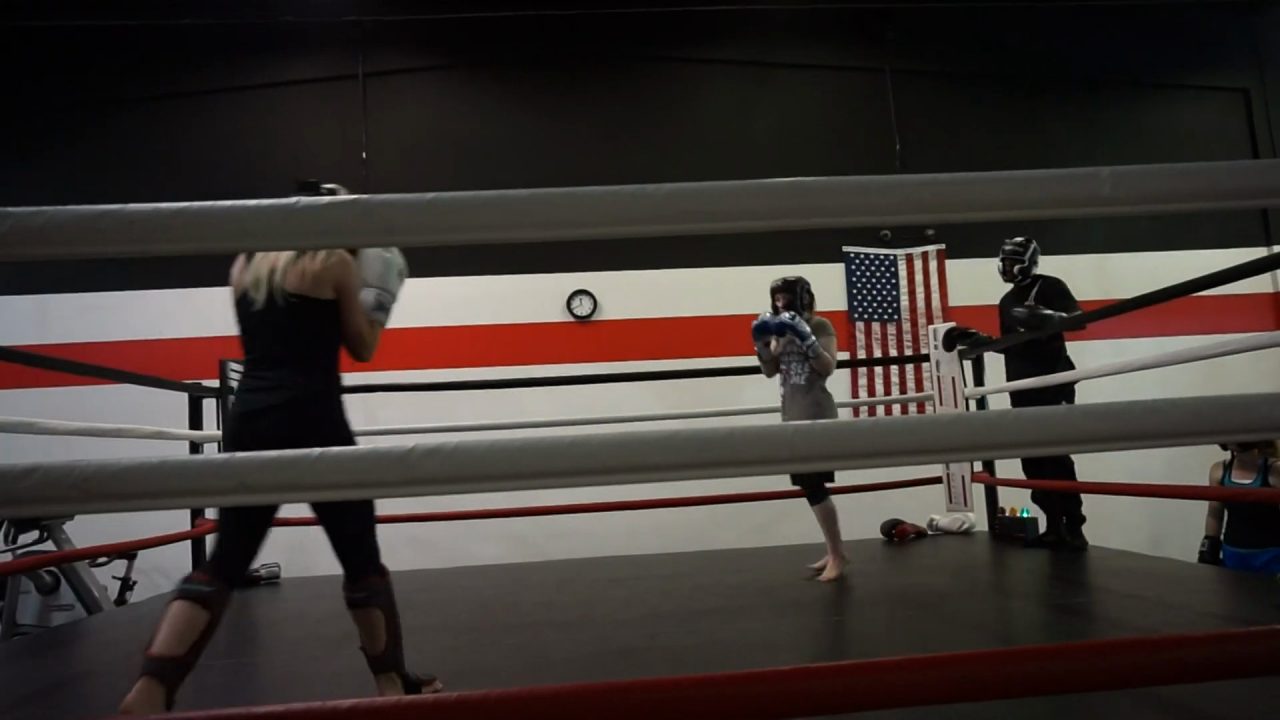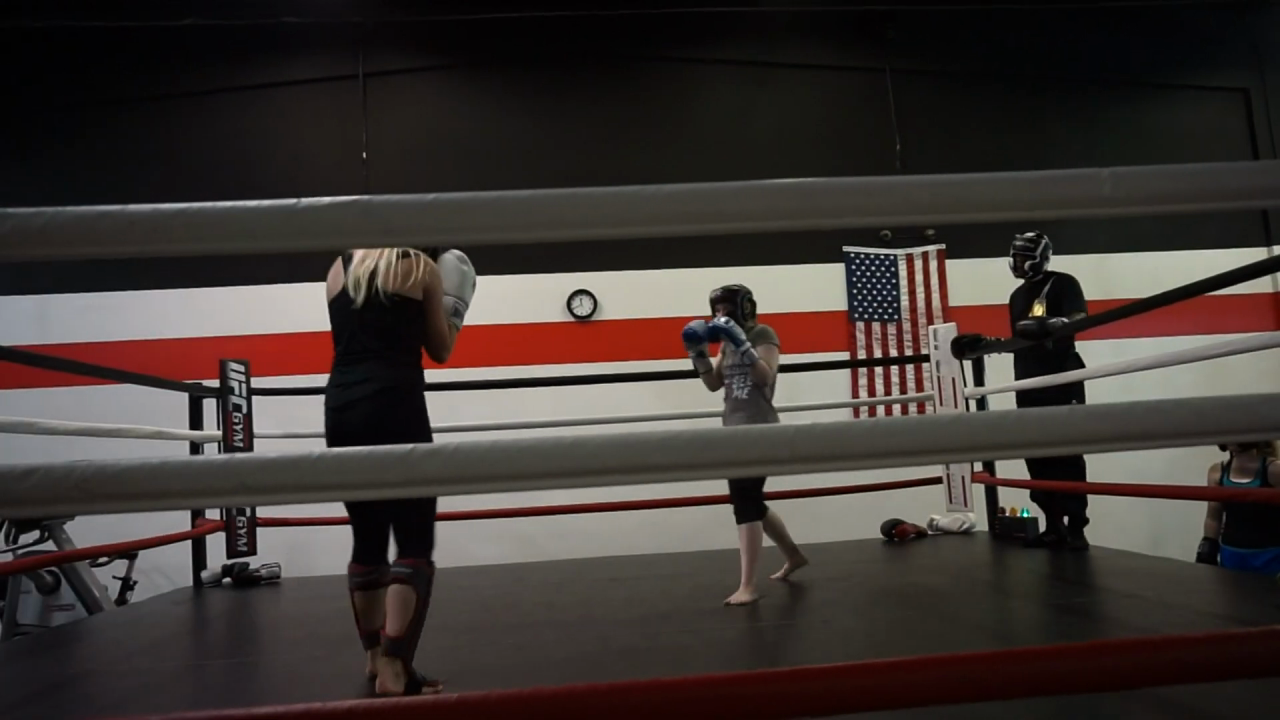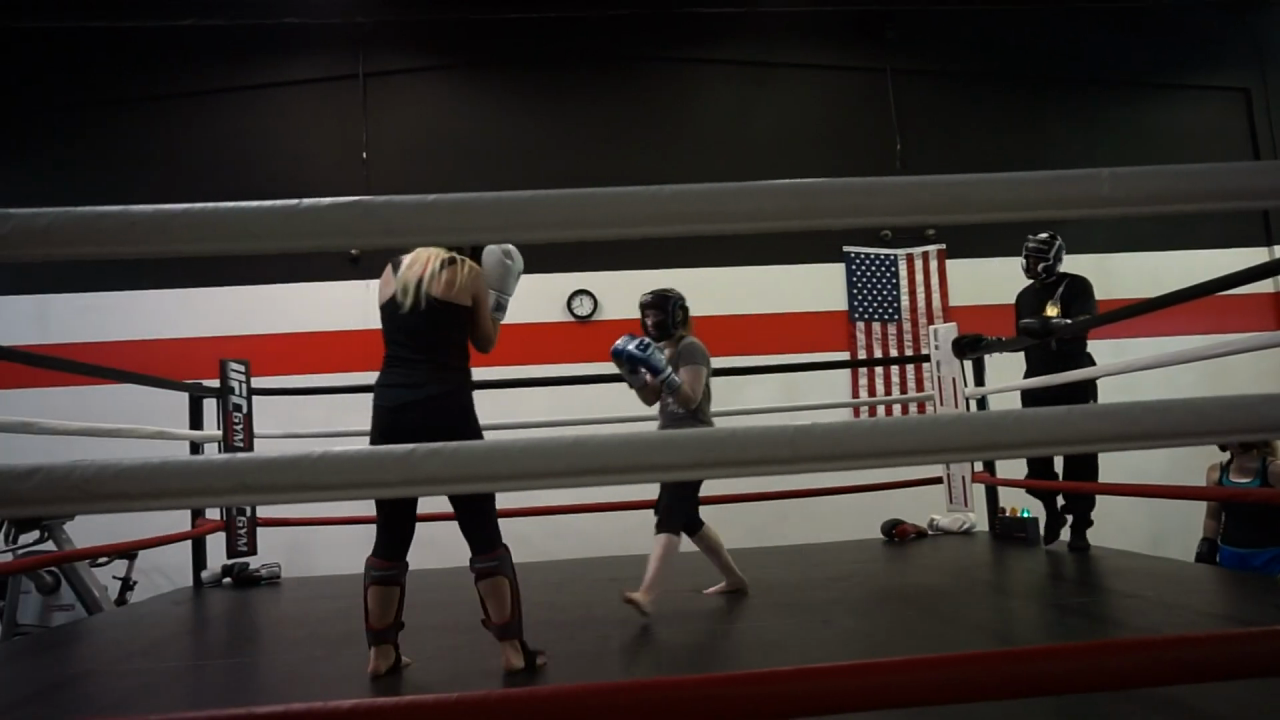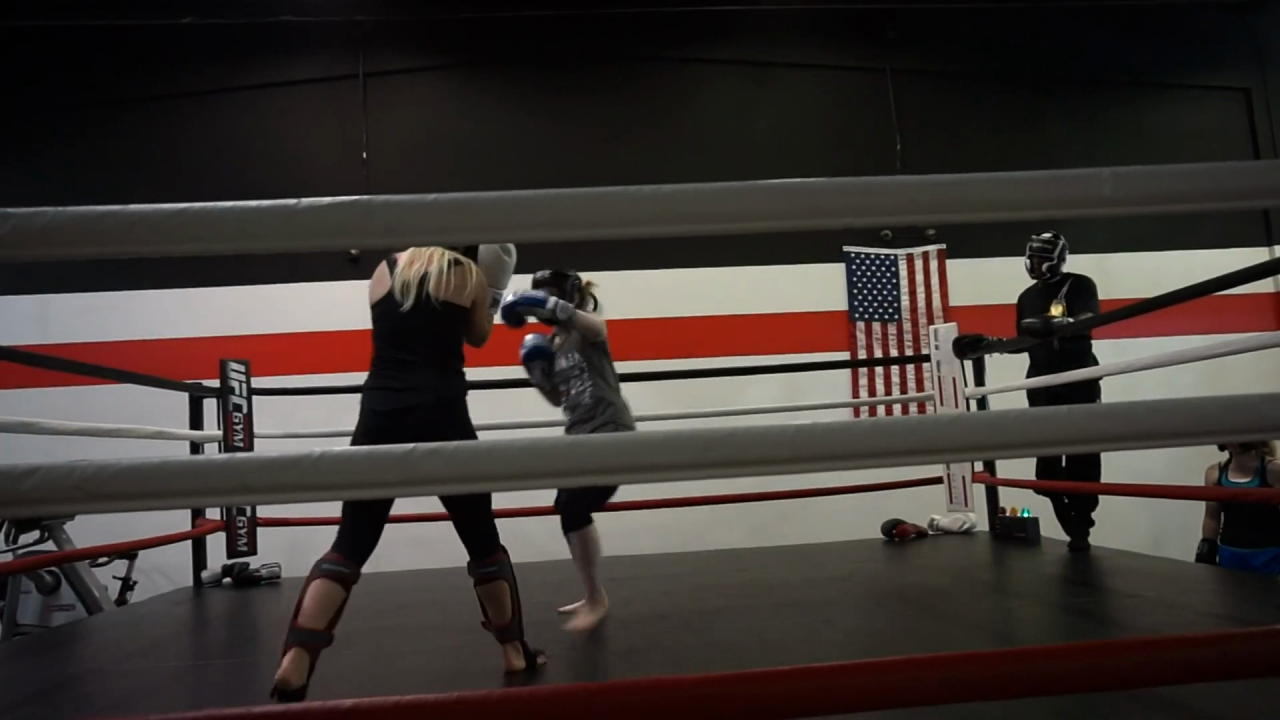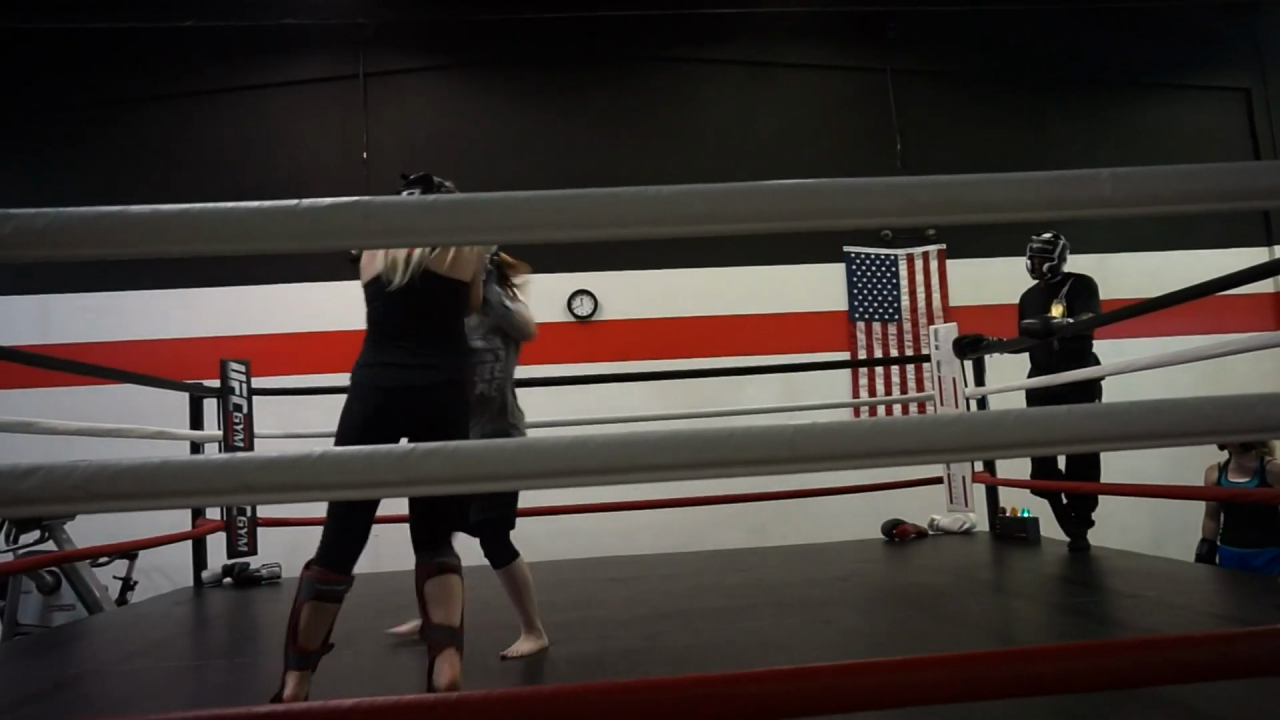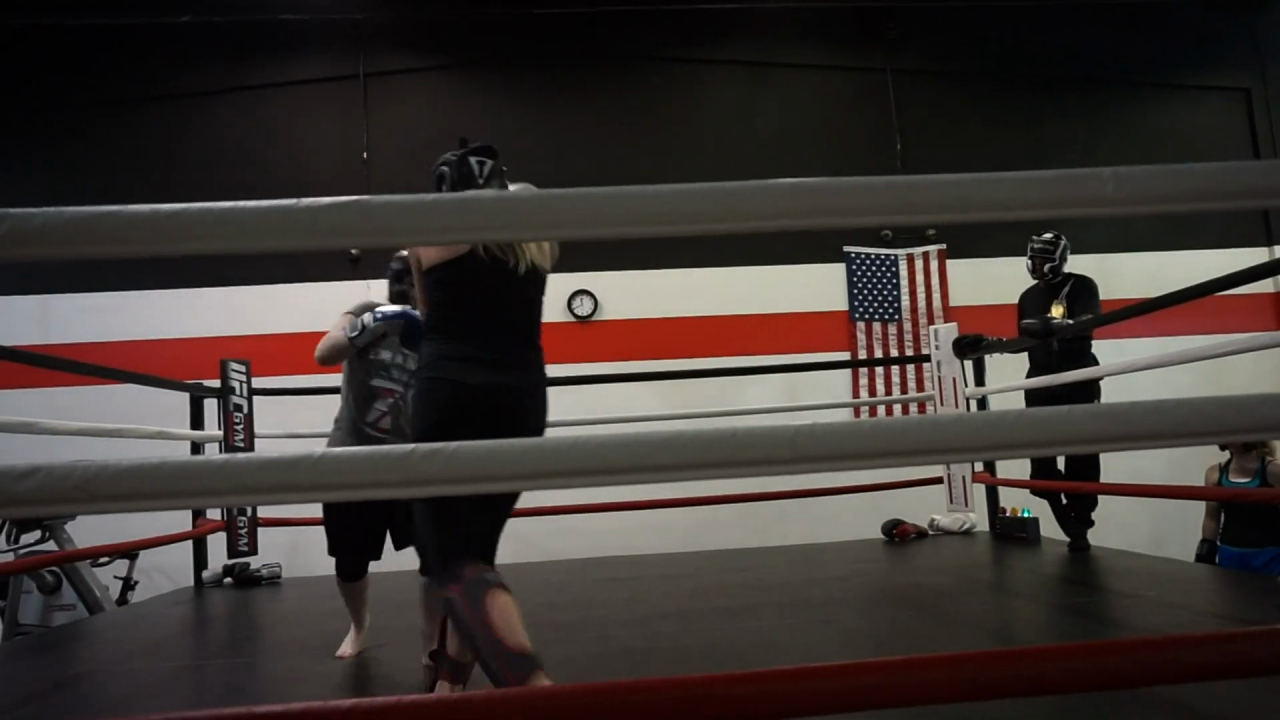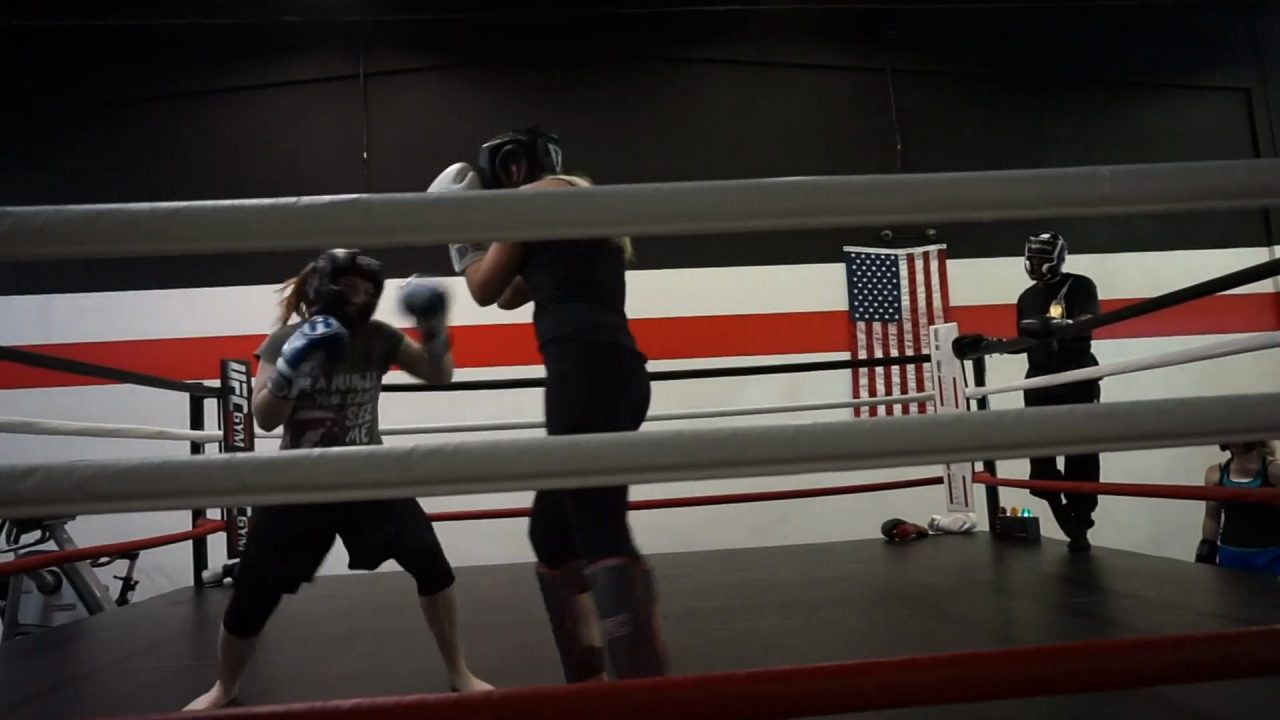
dt=0.4s
person 1, frame 1
left shoulder: (246, 262)
right shoulder: (335, 261)
right elbow: (362, 348)
right wrist: (377, 299)
left hip: (250, 418)
right hip: (311, 419)
left knee: (226, 562)
right knee: (361, 554)
person 1, frame 2
left shoulder: (339, 269)
right shoulder: (423, 268)
right elbow: (440, 350)
right wrist: (453, 307)
left hip: (341, 409)
right hip: (394, 408)
left knee: (367, 539)
right knee: (414, 542)
left ankle: (378, 657)
right ankle: (395, 671)
person 1, frame 3
left shoulder: (392, 272)
right shoulder: (469, 273)
right elbow: (484, 342)
right wrist: (496, 297)
left hip: (391, 410)
right hip: (445, 410)
left knee: (390, 538)
right knee: (484, 535)
left ankle: (381, 652)
right ankle: (513, 649)
person 1, frame 4
left shoulder: (384, 271)
right shoulder: (470, 275)
right wrist: (492, 294)
left hip: (381, 415)
right hip: (440, 415)
left knee: (349, 544)
right knee: (482, 539)
left ankle: (295, 663)
right ankle: (514, 651)
person 1, frame 5
left shoulder: (373, 249)
right shoulder: (467, 249)
left hip: (374, 391)
right hip: (442, 397)
left knee: (339, 543)
right knee: (433, 540)
left ankle: (295, 682)
right ankle: (446, 666)
person 1, frame 6
right shoulder: (538, 236)
left hip: (448, 395)
right hip: (521, 399)
left knee: (453, 563)
right knee: (475, 550)
left ankle: (534, 689)
right ankle: (447, 685)
person 1, frame 7
left shoulder: (541, 193)
left elbow: (486, 288)
right elbow: (513, 293)
left wrist: (467, 238)
right wrist: (493, 238)
left hip: (585, 372)
right hip: (615, 377)
left knee: (601, 539)
right knee: (552, 531)
right ankle: (588, 684)
person 2, frame 1
left shoulder: (819, 325)
right shoulder: (783, 329)
left elbow: (828, 367)
right elbow: (770, 371)
left wrist: (805, 337)
right wrist: (762, 342)
left hip: (815, 415)
right hip: (792, 415)
left knee: (813, 484)
right knee: (809, 484)
left ankle: (837, 557)
right ankle: (834, 553)
person 2, frame 2
left shoulder: (762, 334)
right shoulder: (729, 339)
left elbow: (765, 377)
right elbow: (714, 383)
left wrist: (740, 343)
right wrist: (698, 350)
left hip: (756, 429)
right hip: (734, 429)
left knee: (745, 501)
right knee: (750, 500)
left ankle: (747, 586)
right ankle: (794, 557)
person 2, frame 3
left shoulder: (691, 349)
right shoulder: (658, 349)
left elbow: (691, 399)
right elbow: (649, 398)
left wrist: (659, 367)
right wrist: (629, 368)
left knee: (668, 513)
right knee: (687, 518)
left ankle: (647, 593)
right ankle: (733, 578)
person 2, frame 4
left shoulder: (589, 327)
right shoulder: (553, 344)
left elbow: (584, 317)
right elbow: (556, 398)
left wrist: (535, 303)
right wrist: (535, 365)
left hip: (610, 433)
right hip: (580, 436)
left knee: (572, 507)
right knee: (576, 513)
left ankle: (594, 599)
right ankle: (591, 596)
person 2, frame 5
left shoulder: (507, 311)
left elbow: (524, 328)
left wrist: (492, 292)
left hip: (498, 441)
left knee: (492, 537)
left ankle: (534, 632)
person 2, frame 6
left shoulder: (428, 332)
right shoulder: (367, 314)
right elbow: (324, 356)
right wrist: (373, 324)
right knee: (352, 560)
right ankle: (359, 625)
person 2, frame 7
left shoulder: (377, 338)
right shoulder: (284, 339)
left elbow: (440, 374)
right elbow: (262, 417)
left wrist: (431, 323)
right wrist: (290, 362)
left knee: (428, 560)
right knee: (252, 596)
left ankle: (459, 675)
right ankle: (225, 685)
person 3, frame 1
left shoulder: (1049, 287)
right shoulder: (1008, 300)
left wrist: (1040, 314)
right wrist: (975, 338)
left hip: (1051, 382)
right hip: (1022, 387)
left knee: (1054, 455)
right knee: (1033, 457)
left ankle: (1073, 527)
right ankle: (1055, 525)
person 3, frame 2
left shoulder: (1063, 284)
right shoulder: (1017, 296)
left elbow: (1080, 319)
left wrist: (1047, 325)
left hip: (1062, 382)
right hip: (1029, 386)
left knee: (1066, 455)
right knee: (1037, 458)
left ankle: (1076, 528)
right ankle: (1054, 526)
person 3, frame 3
left shoulder: (1076, 285)
right shoulder: (1025, 296)
left elbow: (1086, 322)
left wrist: (1049, 324)
left hip: (1075, 381)
right hip: (1038, 383)
left knee: (1079, 457)
right knee: (1036, 455)
left ankle: (1079, 527)
right ankle: (1053, 513)
person 3, frame 4
left shoulder: (1080, 285)
right shoulder: (1027, 297)
left elbow: (1087, 320)
left wrist: (1052, 324)
left hip: (1079, 381)
right hip: (1042, 384)
left knee: (1082, 457)
right knee: (1046, 458)
left ankle: (1080, 526)
right ankle: (1070, 519)
person 3, frame 5
left shoulder: (1081, 285)
right shoulder: (1029, 297)
left elbow: (1088, 321)
left wrist: (1052, 324)
left hip: (1079, 382)
right hip: (1042, 384)
left knee: (1081, 457)
right knee: (1041, 457)
left ankle: (1080, 526)
right ankle: (1070, 522)
person 3, frame 6
left shoulder: (1081, 286)
right shoulder: (1028, 297)
left elbow: (1088, 323)
left wrist: (1052, 324)
left hip: (1078, 381)
right hip: (1041, 384)
left knee: (1080, 457)
right knee: (1040, 455)
left ankle: (1079, 525)
right ankle: (1070, 522)
person 3, frame 7
left shoulder: (1080, 286)
right shoulder: (1027, 297)
left elbow: (1087, 323)
left wrist: (1051, 324)
left hip: (1077, 381)
right hip: (1040, 383)
left knee: (1080, 457)
right knee: (1039, 453)
left ankle: (1079, 525)
right ankle: (1069, 521)
